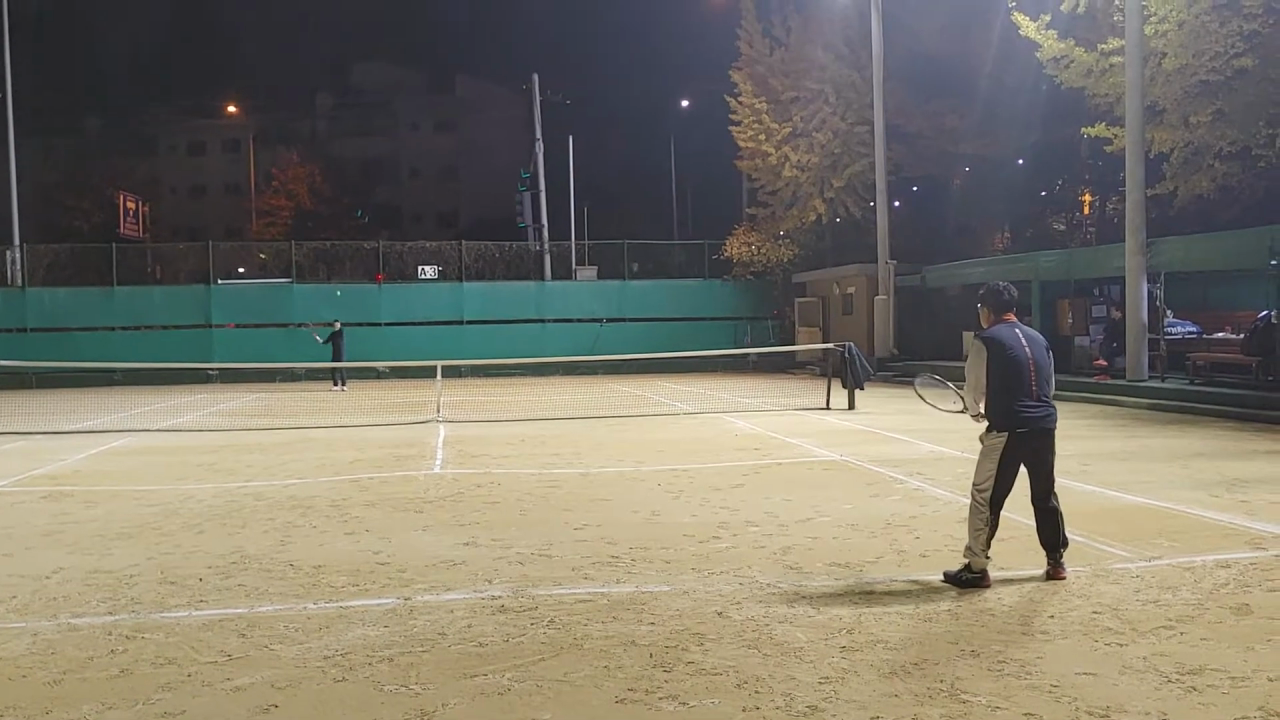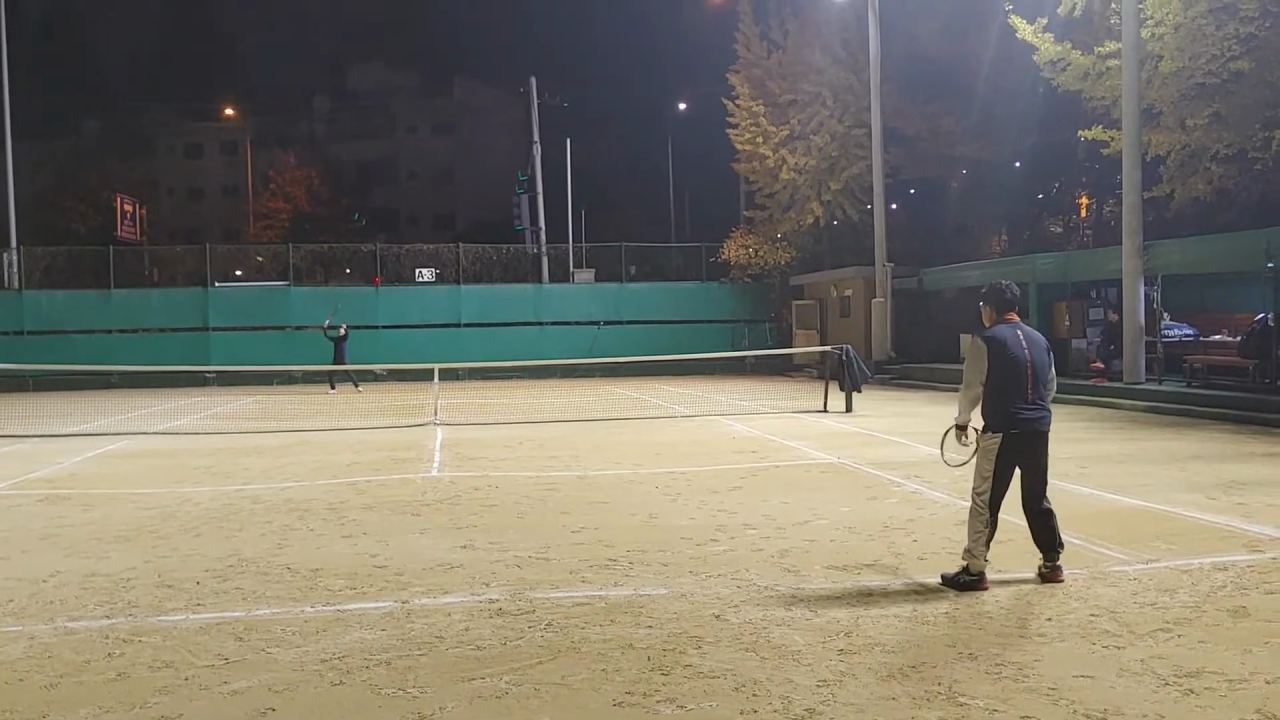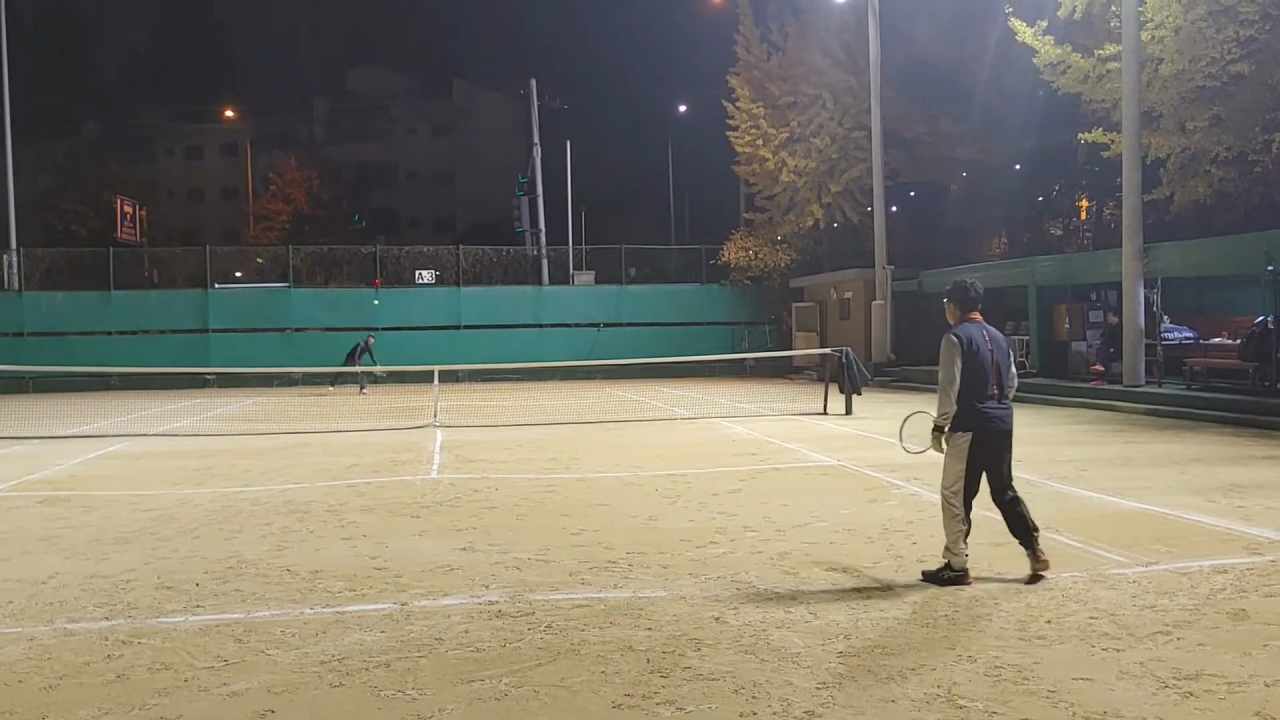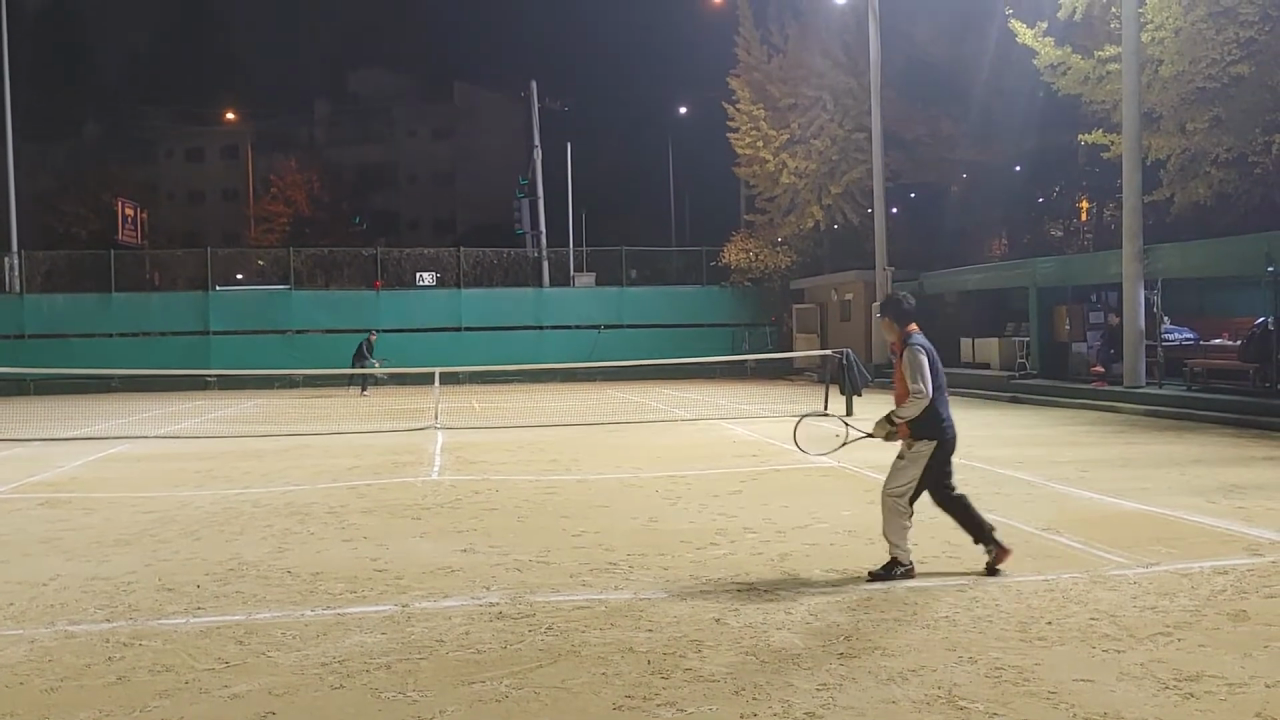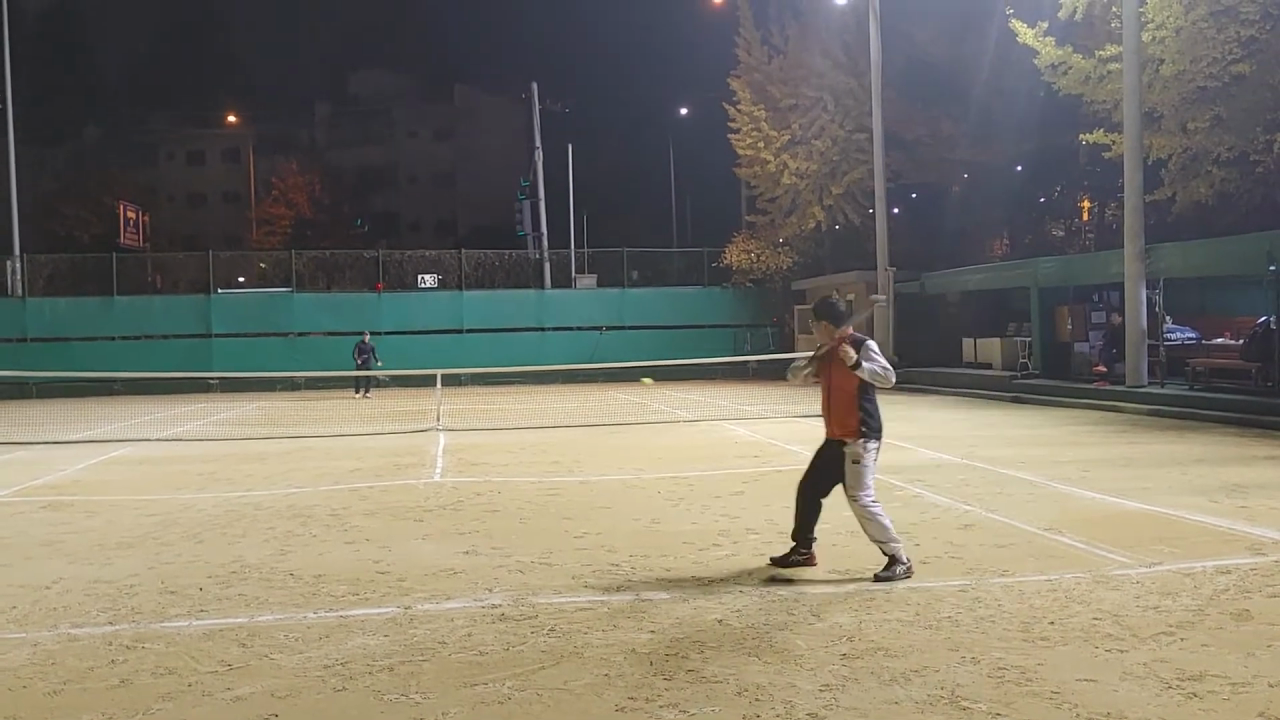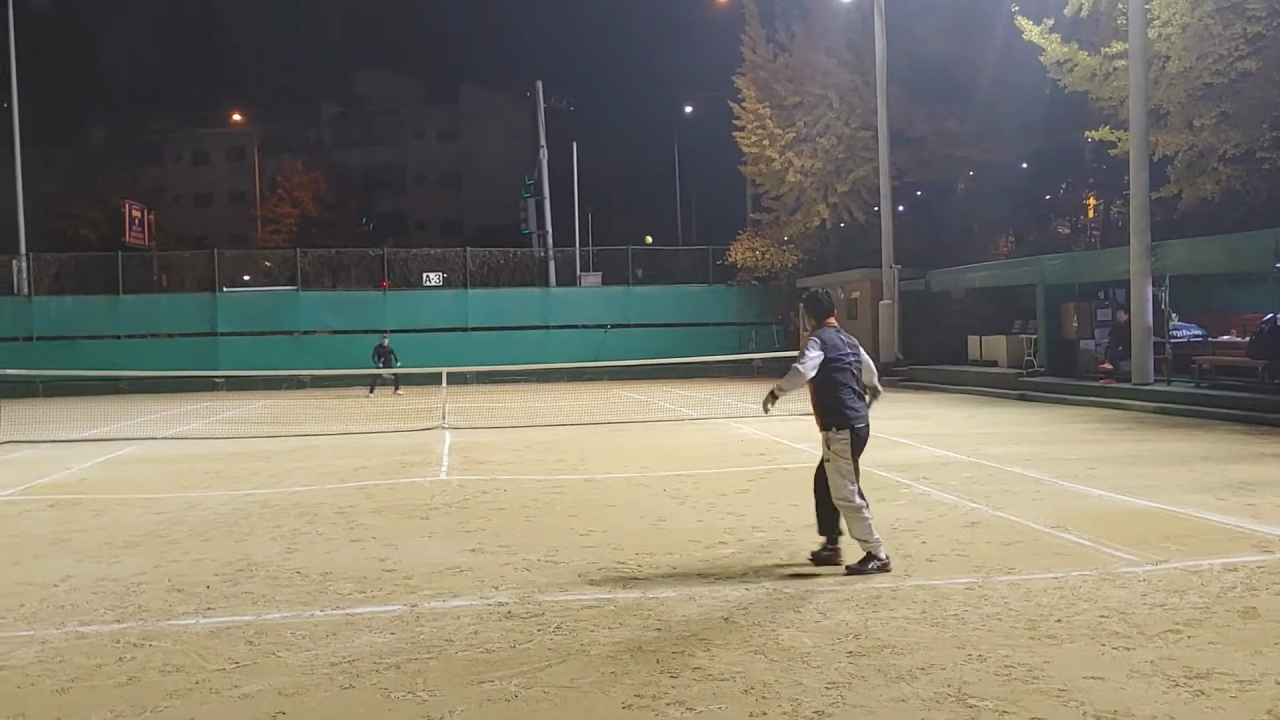
dt=0.5s
person 1, frame 1
left shoulder: (987, 340)
right shoulder: (1038, 338)
left elbow: (974, 386)
right elbow: (1049, 386)
left wrist: (974, 410)
left hip: (1008, 430)
right hip: (1044, 425)
left knee: (985, 498)
right knee: (1045, 495)
left ankle: (976, 568)
right ankle: (1056, 561)
person 1, frame 2
left shoulder: (987, 340)
right shoulder: (1039, 339)
left elbow: (972, 387)
right elbow: (1051, 386)
left wrist: (962, 422)
left hip: (1002, 430)
right hip: (1038, 428)
left knee: (985, 500)
right knee: (1037, 498)
left ankle: (975, 570)
right ankle: (1052, 563)
person 1, frame 3
left shoulder: (955, 338)
right shoulder: (997, 337)
left elbow: (949, 387)
right elbow: (1011, 382)
left wrist: (940, 426)
left hip: (971, 429)
right hip: (1002, 425)
left knee: (954, 496)
right knee: (1005, 491)
left ankle: (957, 566)
right ankle: (1034, 550)
person 1, frame 4
left shoulder: (913, 349)
right shoulder: (914, 345)
left elbow: (921, 396)
left wrist: (891, 420)
right wrist: (898, 424)
left hip: (927, 437)
right hip: (938, 433)
left knee: (895, 494)
right knee: (945, 494)
left ankle: (901, 562)
right ankle: (993, 544)
person 1, frame 5
left shoulder: (864, 346)
right shoulder: (824, 353)
left elbow: (887, 377)
right elbow: (796, 377)
left wrist: (855, 362)
right wrist: (805, 365)
left hip: (861, 438)
right hip: (835, 439)
left knee: (861, 499)
right knee: (808, 490)
left ankle: (899, 560)
right ankle: (803, 549)
person 1, frame 6
left shoulder: (817, 339)
right shoulder: (846, 339)
left elbow: (802, 371)
right elbow: (869, 370)
left wrist: (776, 391)
right wrist: (873, 389)
left hip: (840, 428)
right hip: (854, 424)
left knee: (846, 495)
right knee: (824, 484)
left ankle: (877, 556)
right ankle: (830, 546)
